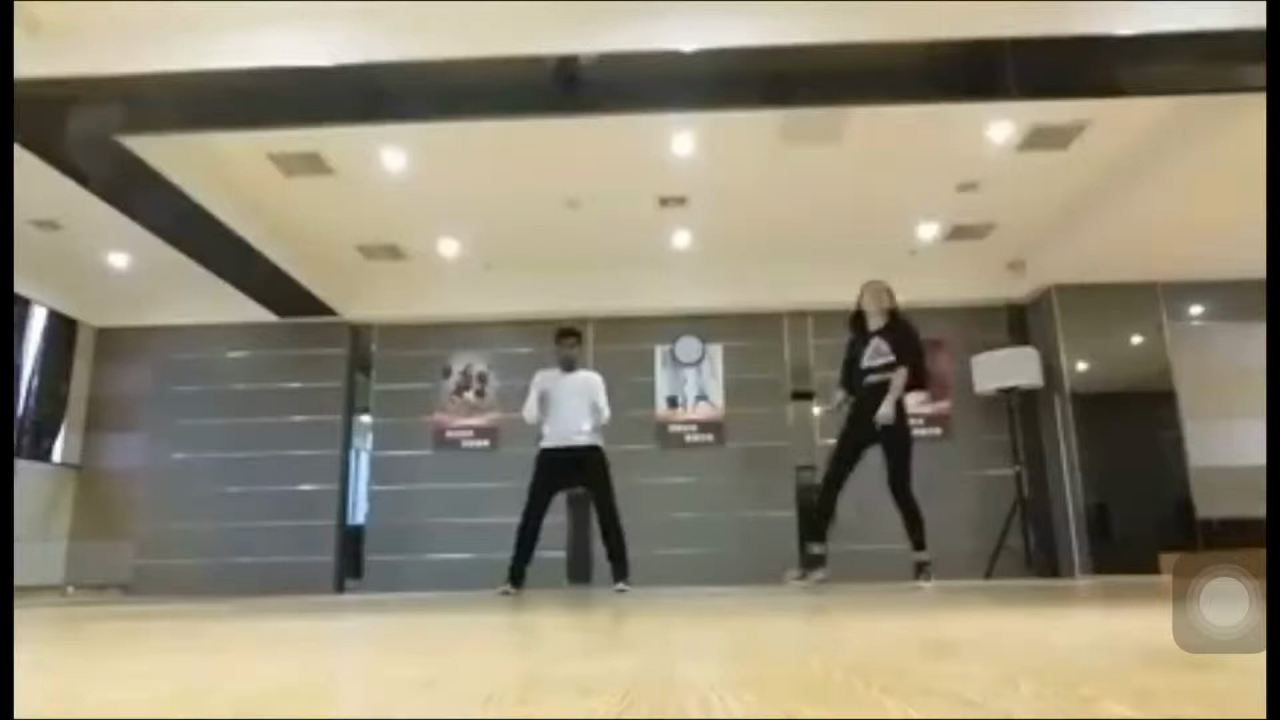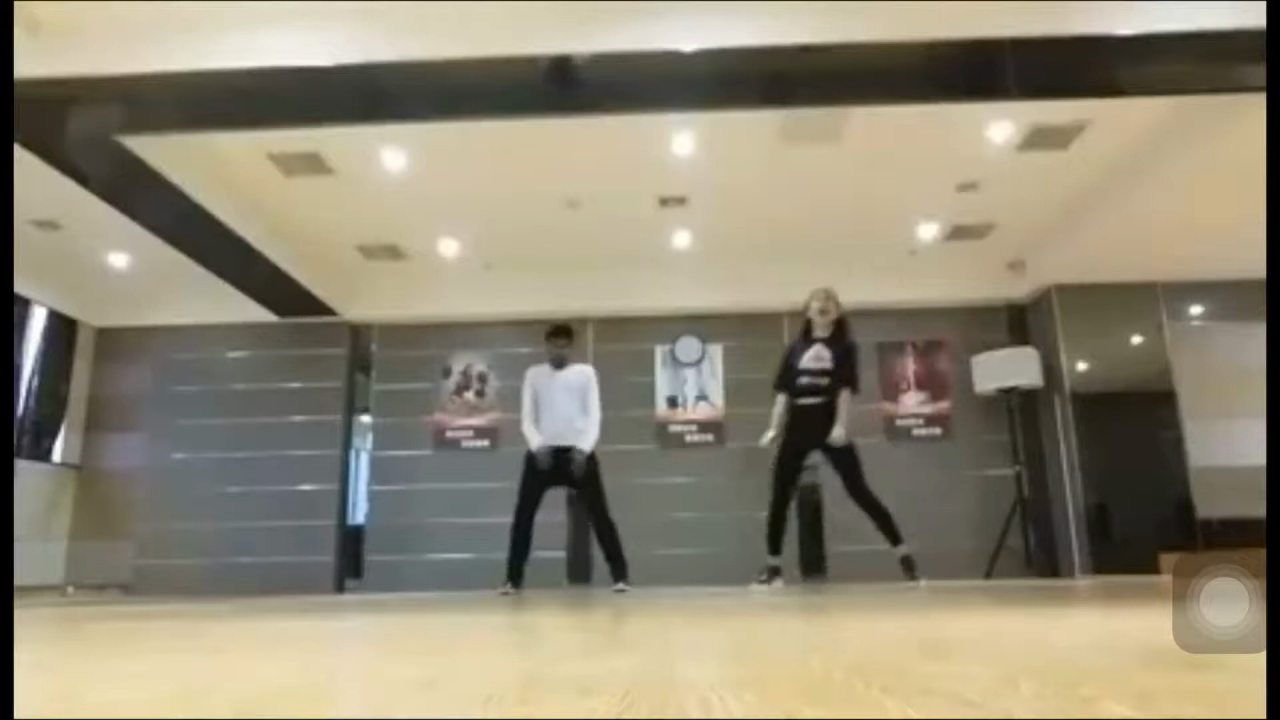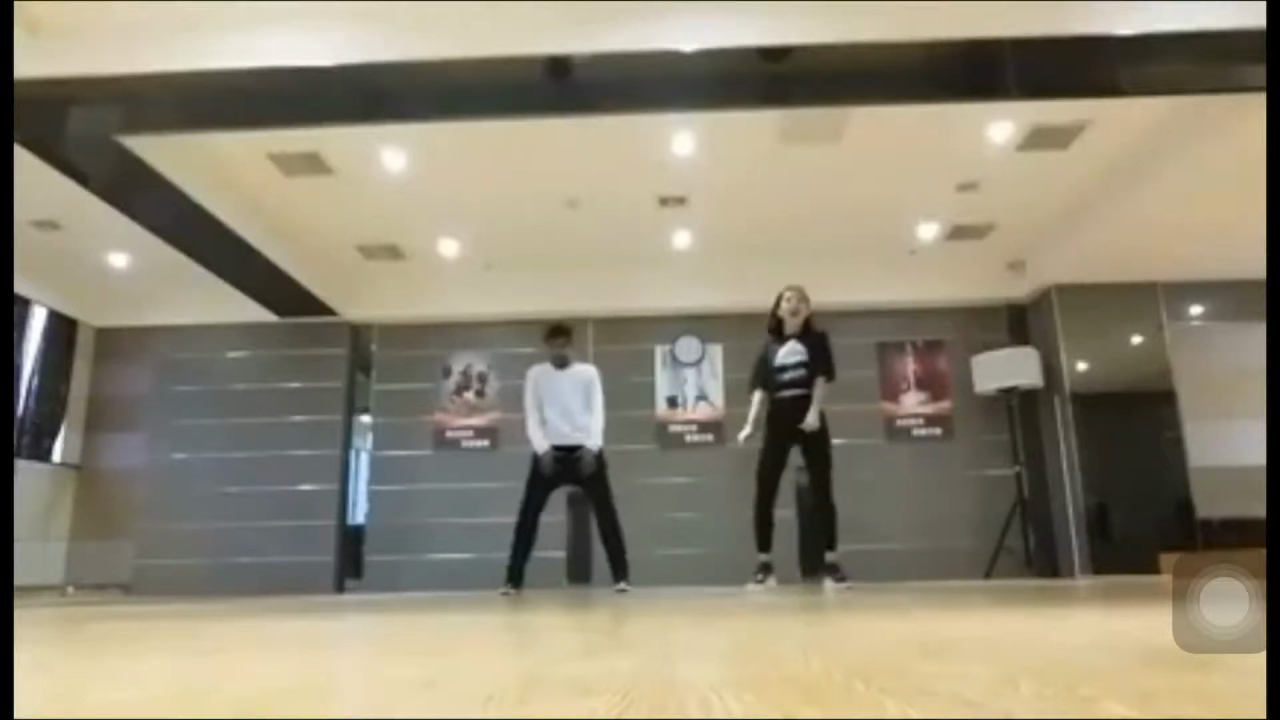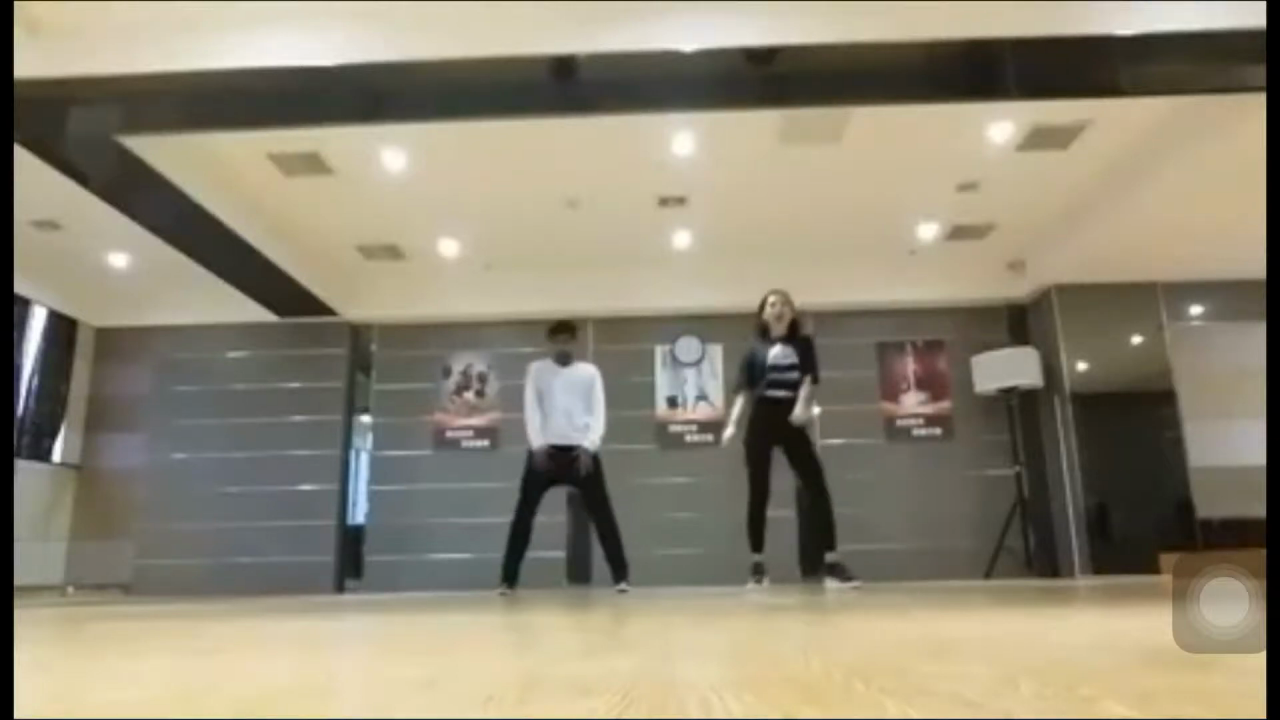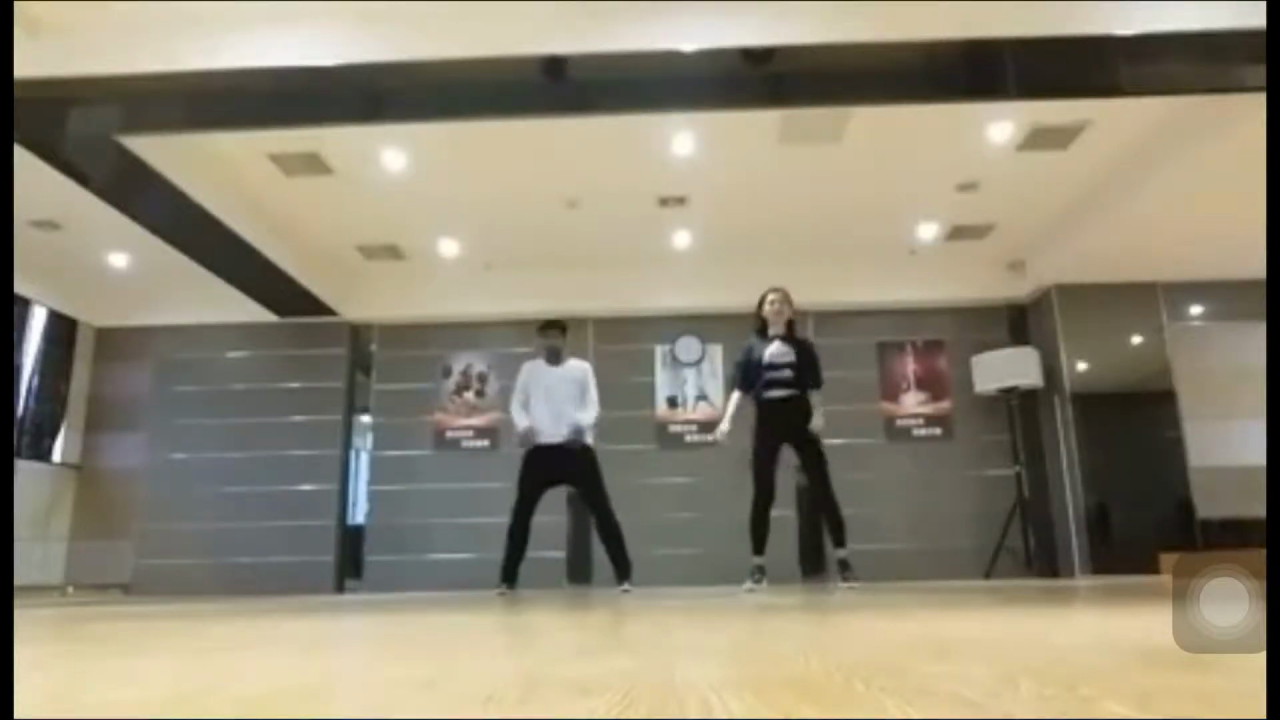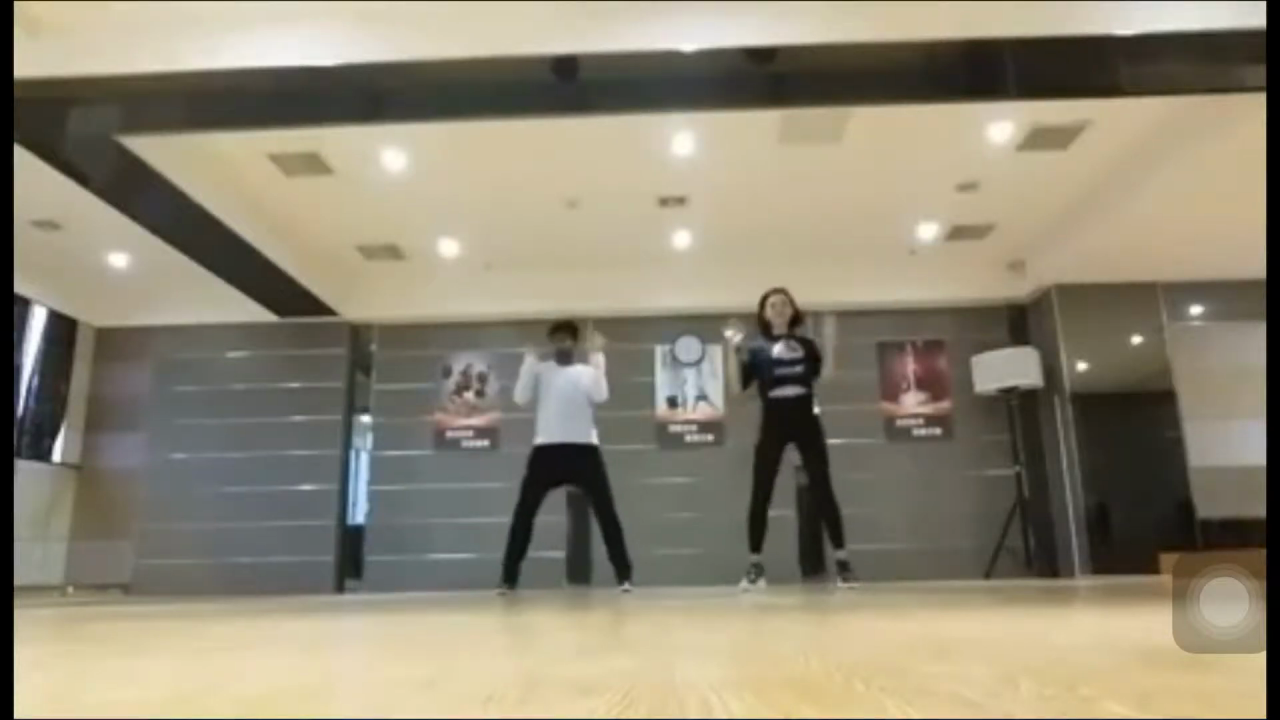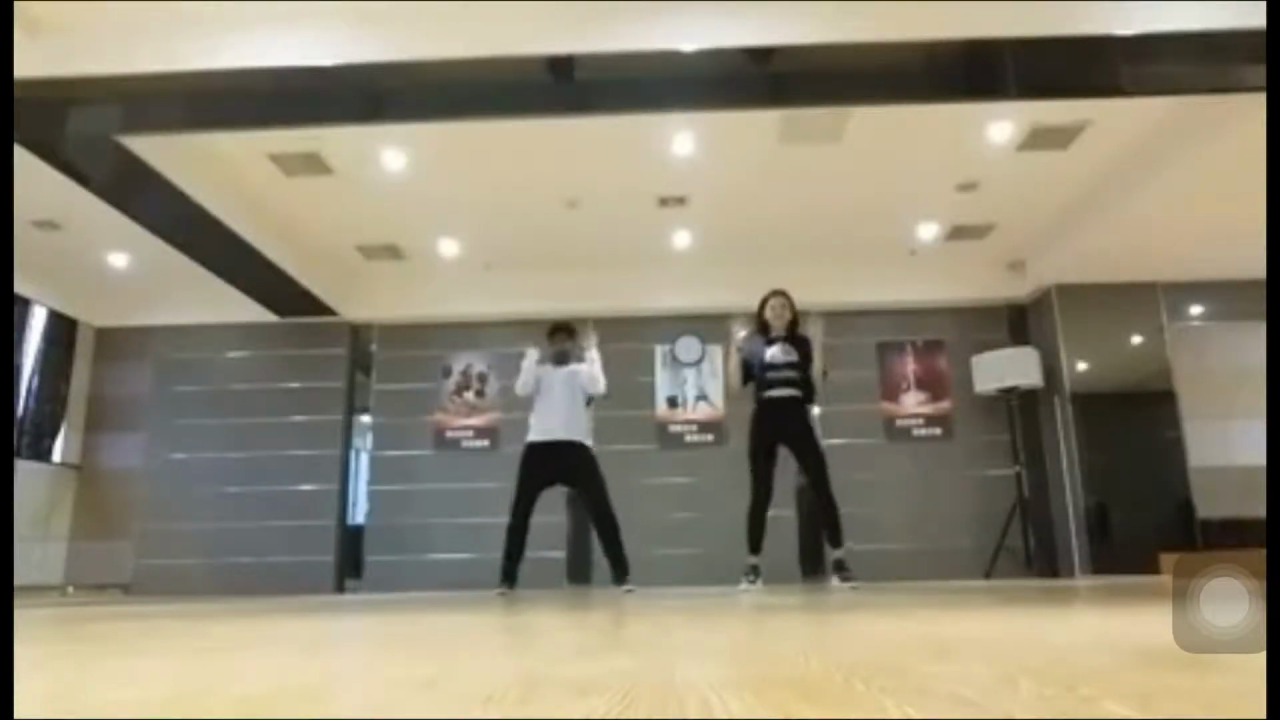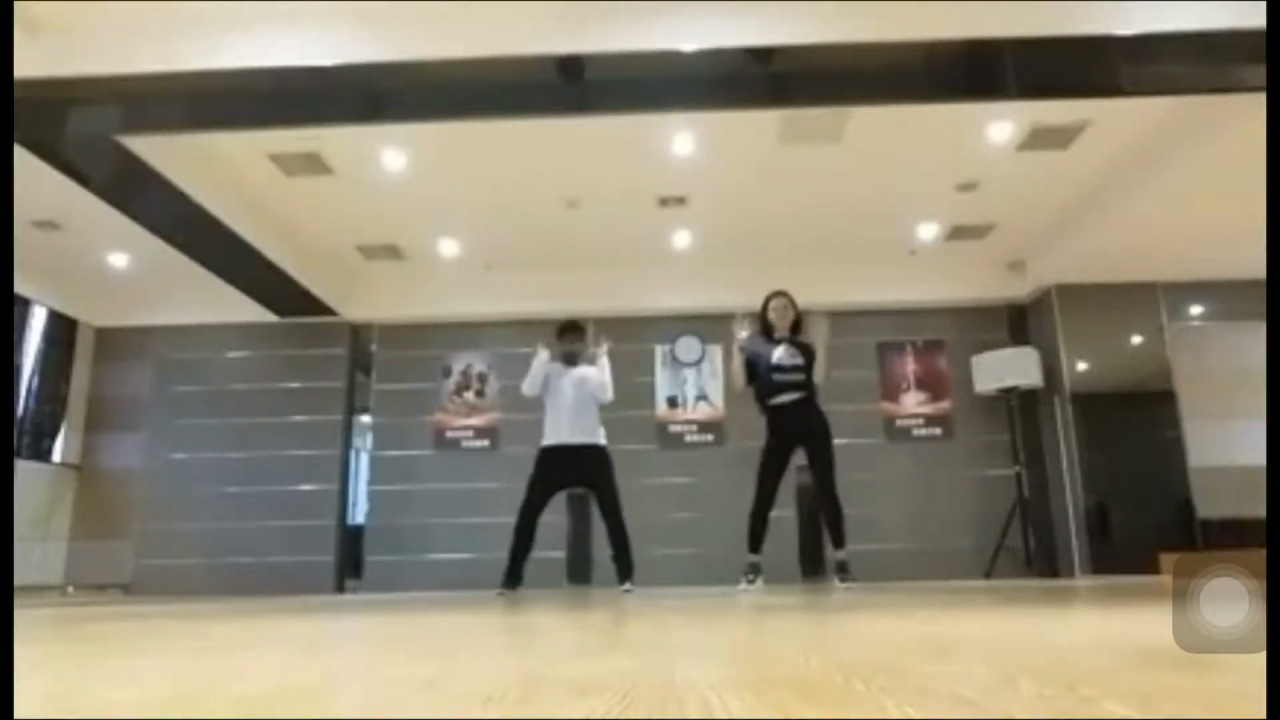
dt=0.3s
person 1, frame 1
left shoulder: (902, 332)
right shoulder: (856, 341)
left elbow: (904, 369)
right elbow: (848, 385)
left wrist: (890, 402)
right wrist: (831, 408)
left hip: (891, 415)
right hip: (860, 416)
left knee: (900, 489)
right knee: (830, 482)
left ankle: (922, 561)
right ankle: (815, 556)
person 1, frame 2
left shoulder: (843, 346)
right shoulder: (797, 347)
left elbow: (846, 387)
right elbow: (783, 391)
left wrist: (841, 425)
right wrist: (774, 427)
left hip: (830, 425)
right hip: (798, 427)
left knee: (859, 492)
right knee: (780, 497)
left ankle: (904, 555)
right ankle: (772, 567)
person 1, frame 3
left shoulder: (816, 339)
right shoulder: (769, 347)
left elbow: (822, 377)
right elbow: (759, 389)
left wrist: (814, 411)
right wrist: (749, 424)
left hip: (809, 421)
right hip: (777, 422)
left knee: (821, 491)
right knee: (765, 493)
left ankle: (830, 563)
right ankle: (764, 565)
person 1, frame 4
left shoulder: (803, 343)
right shoulder: (756, 349)
left elbow: (808, 379)
right elbow: (744, 389)
left wrist: (802, 406)
right wrist: (731, 423)
left hip: (793, 422)
right hip: (760, 422)
left knee: (817, 489)
right knee: (758, 494)
left ankle: (831, 563)
right ankle: (757, 565)
person 1, frame 5
left shoulder: (803, 346)
right shoulder: (753, 347)
left elbow: (814, 387)
right elbow: (741, 386)
left wrist: (817, 415)
right wrist: (727, 418)
left hip: (800, 420)
right hip: (768, 422)
left knee: (821, 489)
right knee: (763, 495)
left ankle: (843, 561)
right ankle: (758, 567)
person 1, frame 6
left shoulder: (805, 344)
right shoulder: (757, 346)
left elbow: (824, 377)
right elbow: (738, 384)
right wrist: (735, 351)
left hip: (804, 418)
right hip: (773, 421)
left knee: (821, 488)
right knee: (761, 492)
left ankle: (841, 562)
right ankle: (755, 566)
person 1, frame 7
left shoulder: (801, 343)
right shoulder: (753, 346)
left elbow: (817, 380)
right elbow: (736, 384)
left hip: (797, 419)
right hip: (765, 421)
left knee: (820, 488)
right knee: (760, 494)
left ankle: (838, 561)
right ankle: (753, 566)
person 1, frame 8
left shoulder: (804, 347)
right shoulder: (756, 346)
left elbow: (817, 381)
right elbow: (740, 384)
right wrist: (738, 347)
left hip: (811, 423)
right hip: (778, 427)
left knee: (826, 491)
right knee: (763, 495)
left ankle: (841, 562)
right ankle: (753, 565)
person 2, frame 1
left shoulder: (593, 379)
right shoulder: (542, 378)
left elbow: (603, 416)
right elbow: (529, 415)
left wrist: (600, 416)
right wrist: (535, 410)
left hip: (588, 451)
right hip: (552, 452)
left knee: (607, 512)
right knee: (532, 513)
left ankle: (621, 575)
right ankle: (515, 577)
person 2, frame 2
left shoulder: (586, 373)
right shoulder: (534, 375)
left elbow: (593, 413)
right elbow: (527, 417)
left wrist: (584, 448)
right wrist: (538, 446)
left hip: (579, 452)
right hip: (543, 452)
left knee: (599, 512)
right knee: (524, 512)
left ankle: (620, 575)
right ankle: (513, 577)
person 2, frame 3
left shoulder: (588, 373)
right shoulder: (535, 374)
left elbow: (597, 413)
right elbow: (532, 416)
left wrist: (591, 447)
right wrist: (543, 449)
left hip: (585, 450)
right hip: (549, 452)
left knee: (606, 512)
right knee: (528, 513)
left ankle: (621, 575)
right ankle: (514, 578)
person 2, frame 4
left shoulder: (590, 372)
right shoulder: (537, 369)
left elbow: (598, 413)
right elbow: (531, 410)
left wrist: (588, 447)
right wrist: (539, 446)
left hip: (581, 450)
right hip: (545, 450)
left knee: (602, 512)
right knee: (524, 512)
left ankle: (620, 575)
right ankle: (508, 578)
person 2, frame 5
left shoulder: (582, 368)
right shoulder: (529, 369)
left elbow: (591, 408)
right elbow: (517, 405)
left wrist: (582, 424)
right wrist: (523, 426)
left hip: (576, 449)
right hip: (540, 449)
left knee: (601, 510)
right knee: (521, 512)
left ankle: (623, 575)
right ankle: (508, 578)
person 2, frame 6
left shoulder: (587, 372)
right shoulder: (540, 370)
left elbow: (600, 397)
right elbow: (521, 398)
left wrist: (597, 358)
right wrist: (529, 361)
left hip: (583, 449)
right hip: (546, 450)
left knee: (606, 511)
right knee: (524, 512)
left ankle: (623, 575)
right ankle: (509, 578)
person 2, frame 7
left shoulder: (583, 370)
right shoulder: (539, 371)
left elbow: (597, 389)
right elbow: (522, 389)
left wrist: (592, 354)
right wrist: (532, 356)
left hip: (575, 448)
right hip: (539, 447)
left knee: (601, 510)
right knee: (520, 512)
left ankle: (622, 575)
right ankle: (508, 577)
person 2, frame 8
left shoulder: (592, 373)
right shoulder: (548, 371)
left elbow: (605, 397)
right elbow: (529, 390)
left wrist: (602, 360)
right wrist: (541, 357)
left hip: (592, 451)
right hip: (554, 450)
left knee: (612, 513)
right knee: (528, 513)
left ankle: (625, 576)
right ankle: (512, 578)
